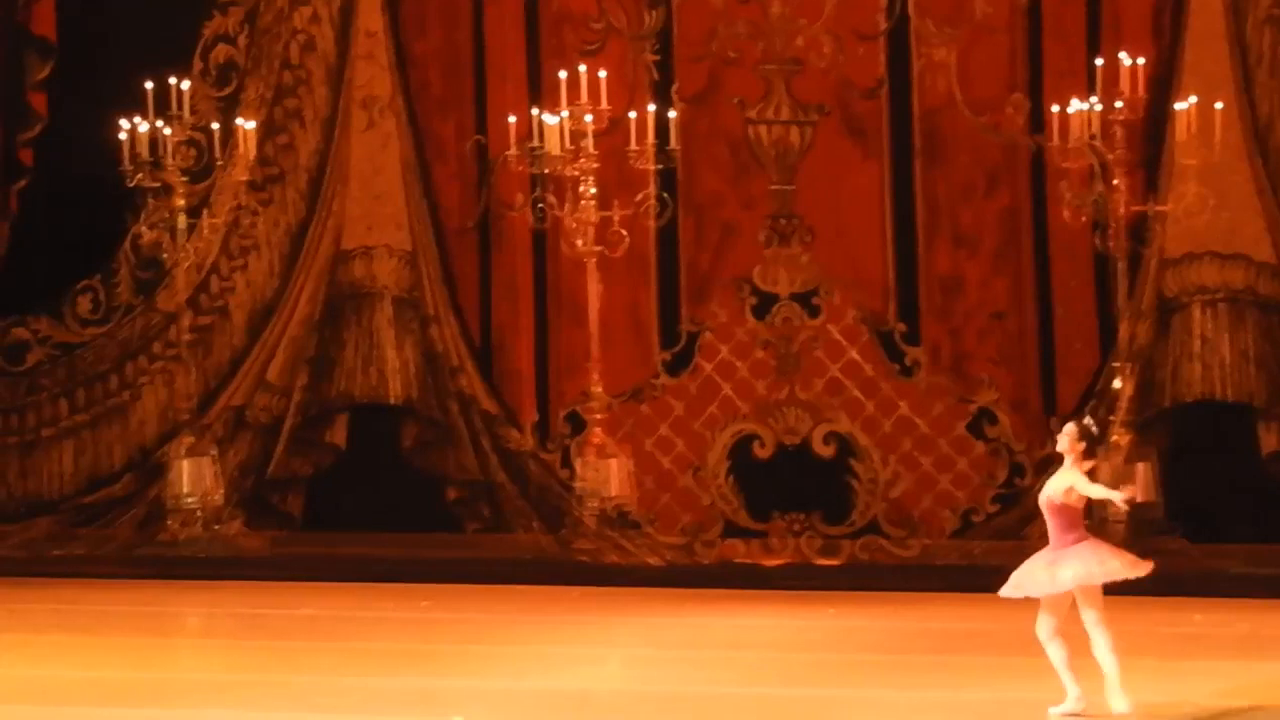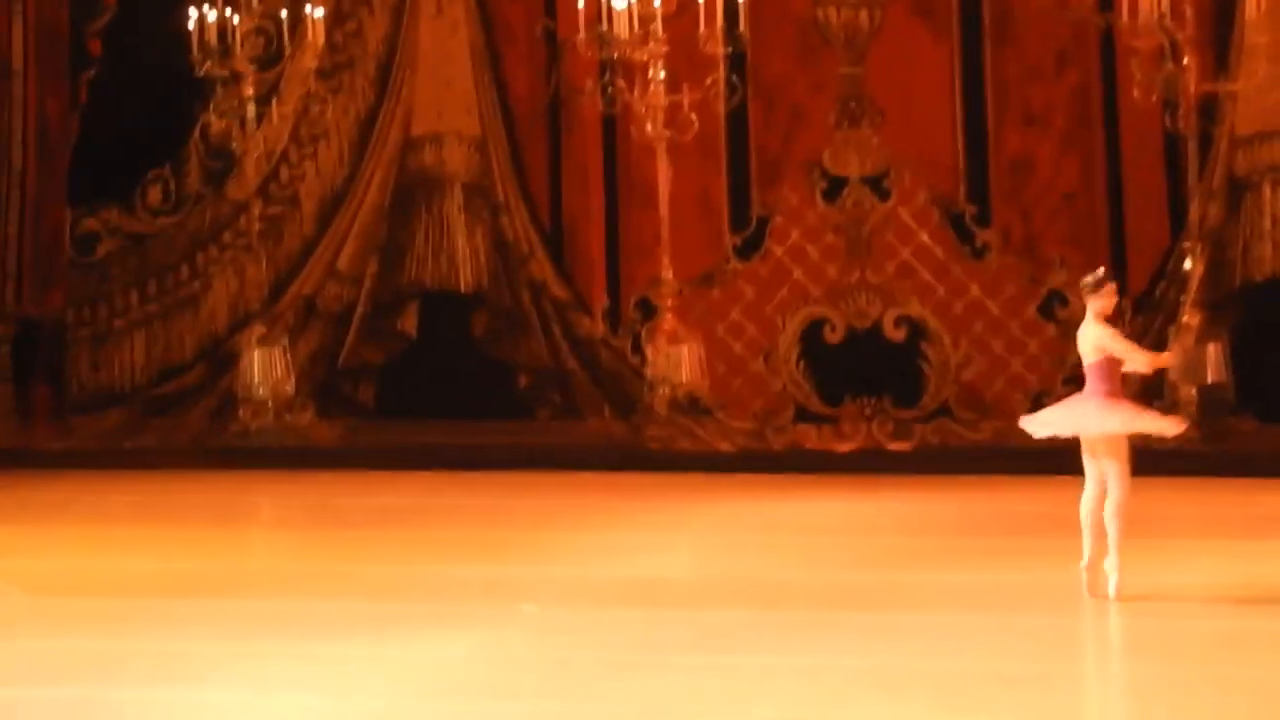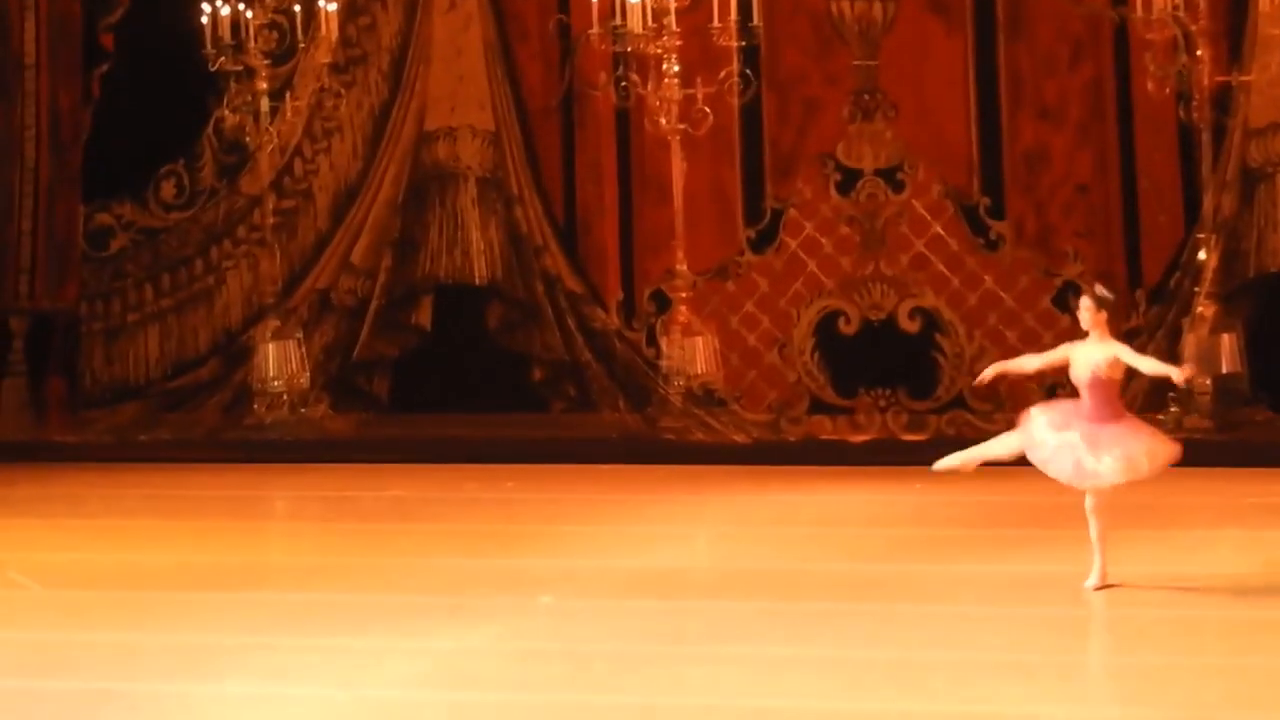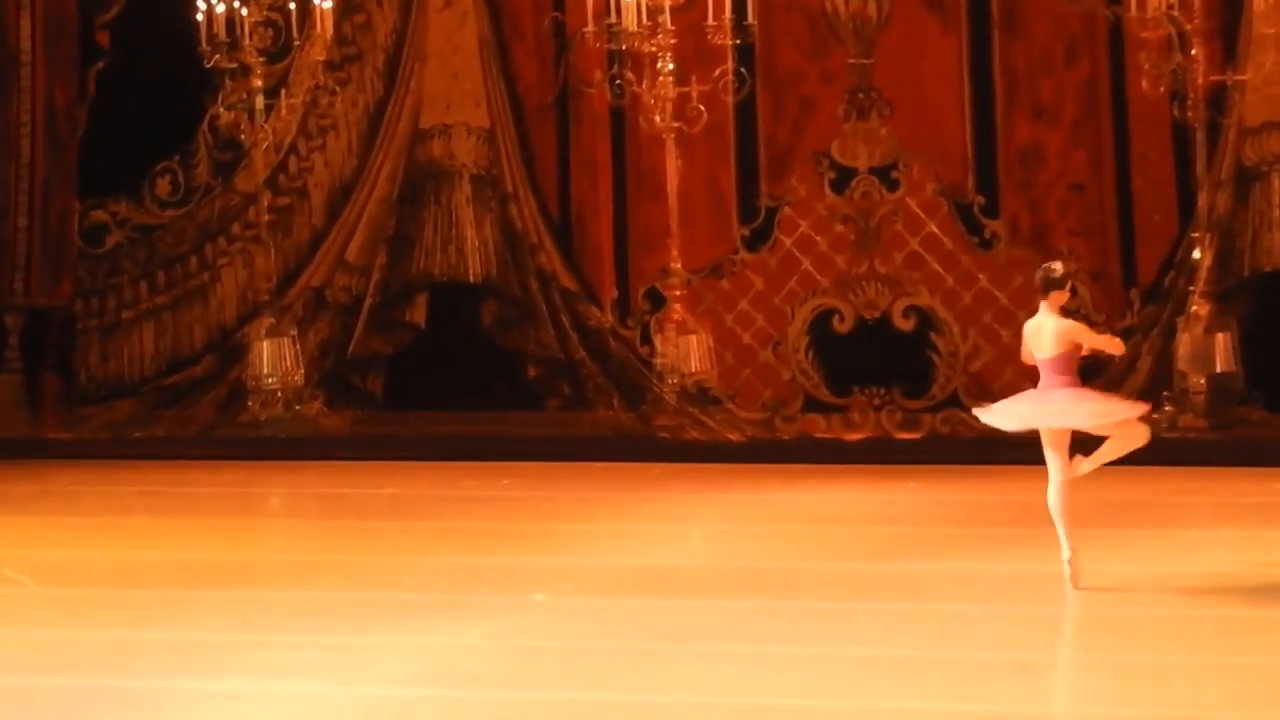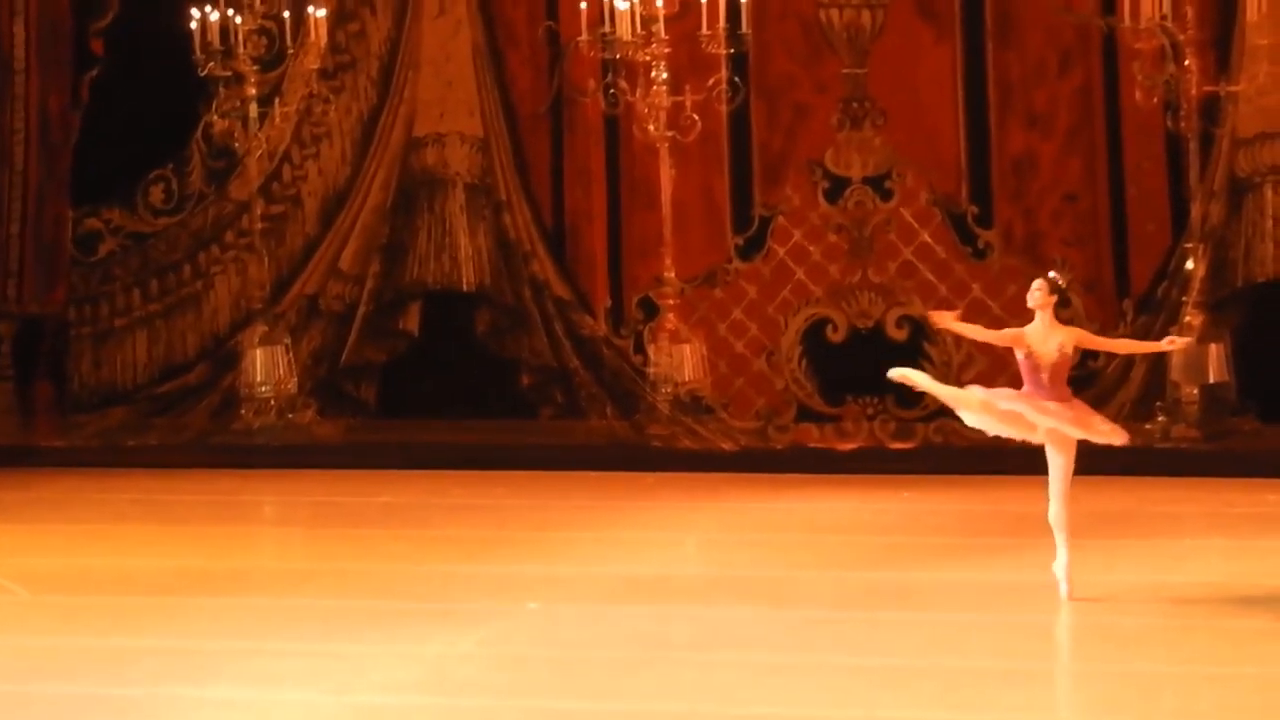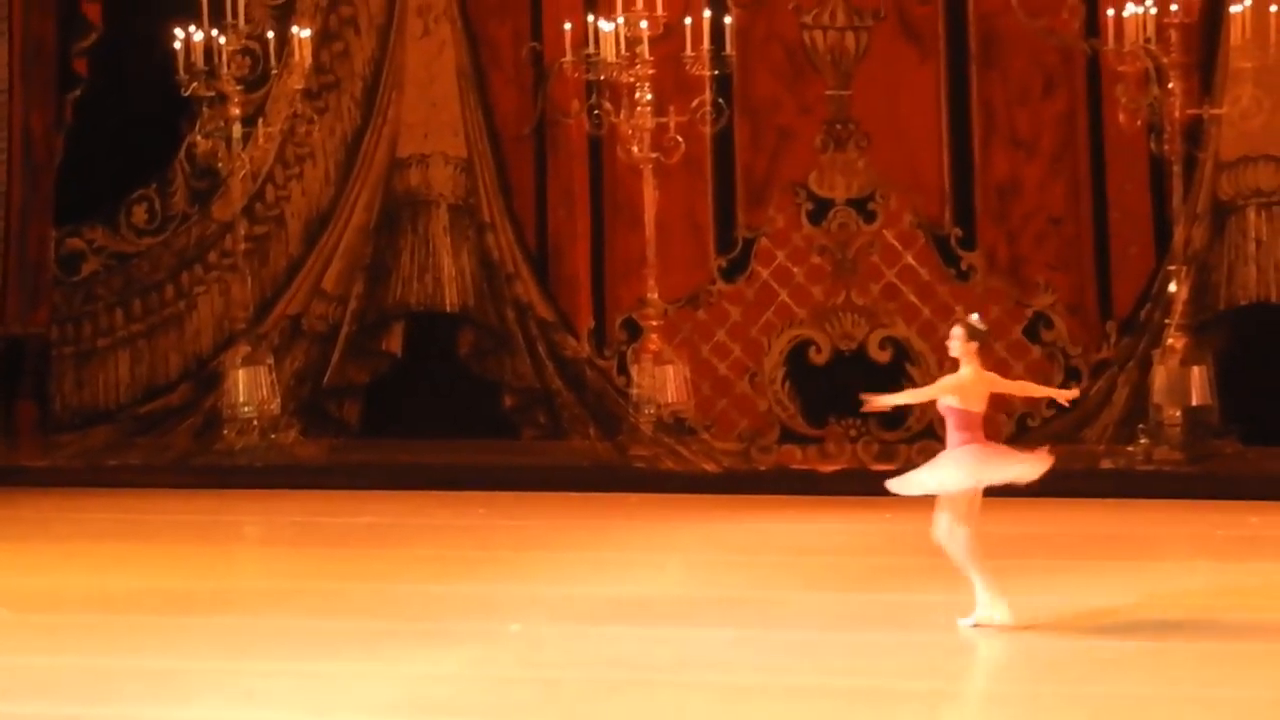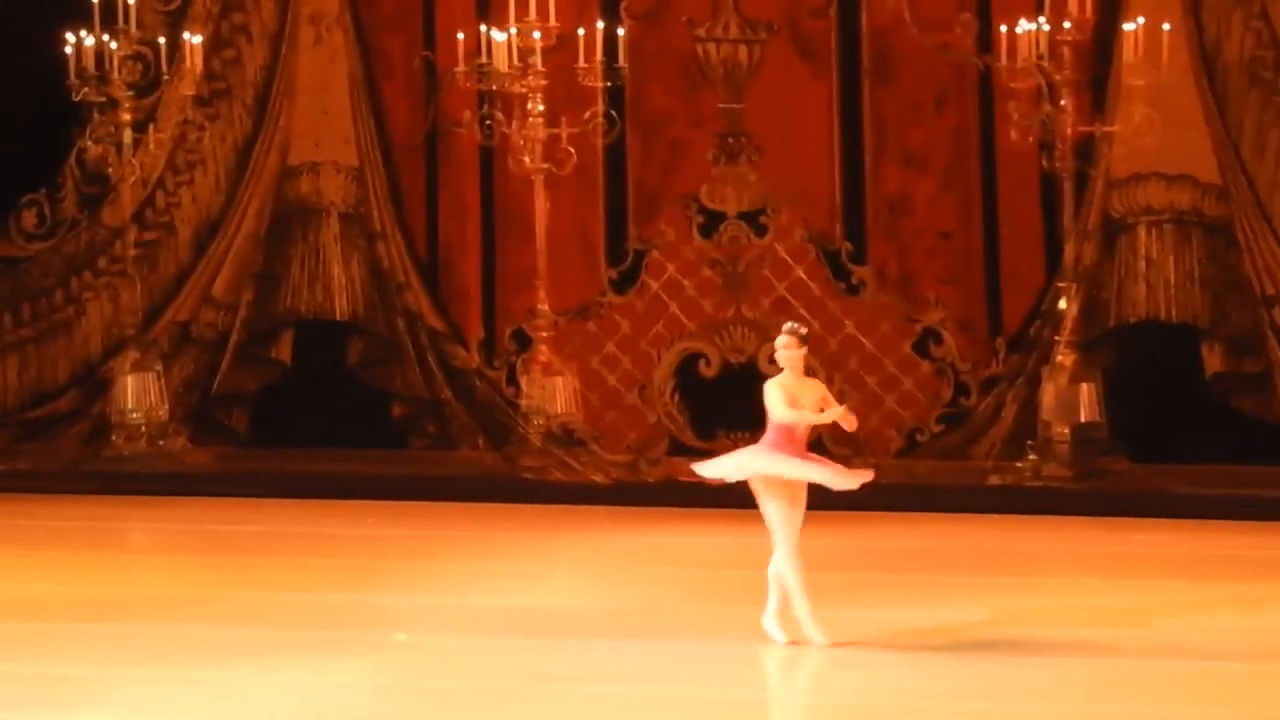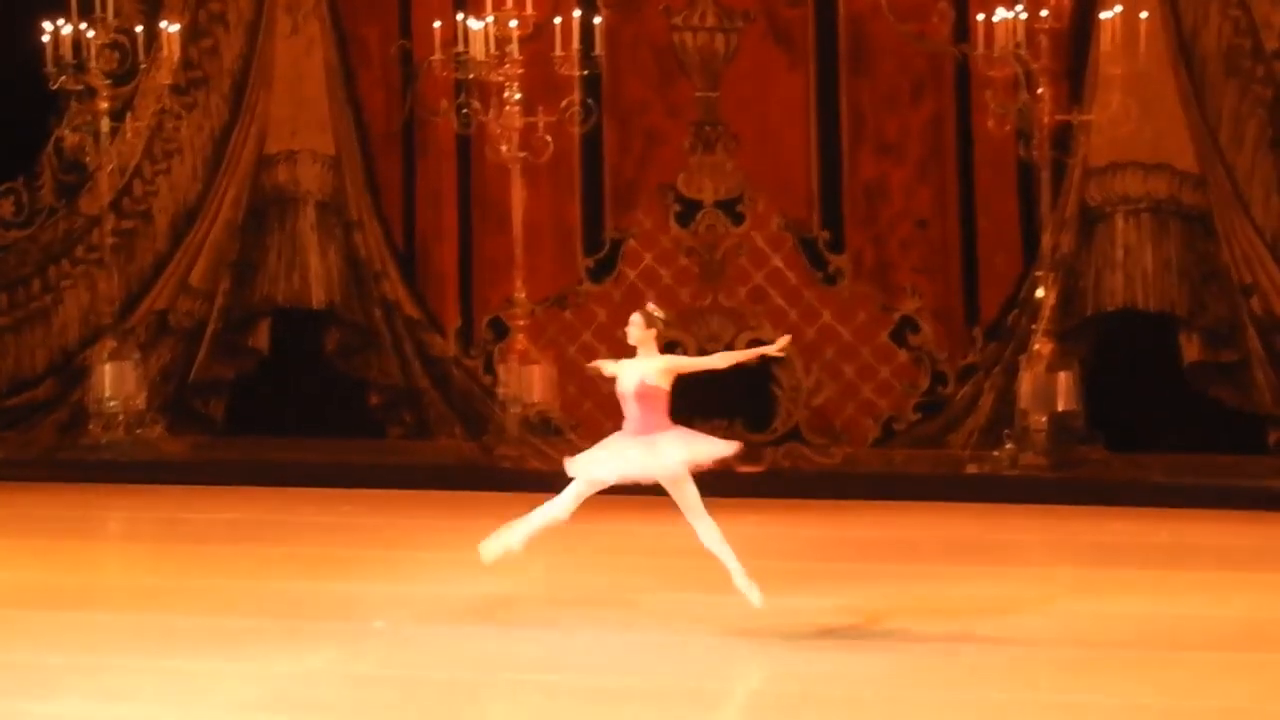
dt=0.5s
person 1, frame 1
left shoulder: (1076, 479)
right shoulder: (1064, 472)
left elbow: (1096, 489)
left wrist: (1116, 495)
left hip: (1079, 556)
right hip: (1060, 558)
left knee: (1095, 624)
right knee: (1046, 629)
left ankle: (1115, 688)
right ankle: (1075, 694)
person 1, frame 2
left shoulder: (1090, 331)
right shoulder: (1103, 333)
right elbow: (1145, 363)
left wrist: (1130, 361)
right wrist: (1164, 358)
left hip: (1092, 414)
right hip: (1103, 414)
left knee: (1096, 487)
right knee: (1118, 487)
left ankle: (1090, 558)
right ankle: (1113, 559)
person 1, frame 3
left shoulder: (1118, 351)
right shoulder: (1072, 350)
left elbow: (1147, 363)
right elbow: (1037, 362)
left wrist: (1175, 371)
right wrist: (999, 367)
left hip: (1111, 432)
right hip: (1083, 424)
left knee: (1093, 504)
right knee: (1019, 439)
left ankle: (1100, 570)
right ankle: (967, 457)
person 1, frame 4
left shoulder: (1030, 326)
right shoulder: (1070, 327)
right elbow: (1118, 349)
right wrist: (1104, 340)
left hip: (1046, 402)
right hip: (1070, 401)
left knee: (1057, 479)
right knee: (1138, 433)
left ankle: (1066, 548)
right ankle: (1085, 465)
person 1, frame 5
left shoulder: (1071, 335)
right shoulder: (1019, 335)
left elbow: (1114, 343)
right elbow: (983, 335)
left wrist: (1160, 345)
right wrist: (952, 324)
left hip: (1062, 413)
right hip: (1026, 407)
left knee: (1059, 493)
right knee: (974, 401)
left ankle: (1062, 561)
right ankle: (924, 381)
person 1, frame 6
left shoulder: (957, 381)
right shoulder: (986, 378)
left elbow: (924, 393)
right elbow: (1021, 386)
left wrist: (888, 399)
right wrist: (1055, 392)
left hip: (966, 461)
right hip: (967, 459)
left knee: (946, 532)
right knee: (956, 532)
left ankle: (991, 599)
right ankle: (985, 603)
person 1, frame 7
left shoulder: (817, 387)
right shoulder: (774, 386)
left elbow: (848, 420)
right elbow: (783, 416)
left wrist: (844, 416)
right wrist: (825, 416)
left hip: (795, 469)
right hip: (766, 464)
left knee: (787, 544)
right knee: (786, 545)
left ankle: (771, 616)
right ankle: (805, 618)
person 1, frame 8
left shoulder: (666, 363)
right shoulder: (626, 366)
left elbow: (715, 360)
left wrist: (763, 349)
right wrist: (607, 364)
left hip: (663, 446)
right hip: (630, 446)
left knee: (696, 515)
right knee: (573, 493)
left ankle: (738, 575)
right ankle: (515, 535)
